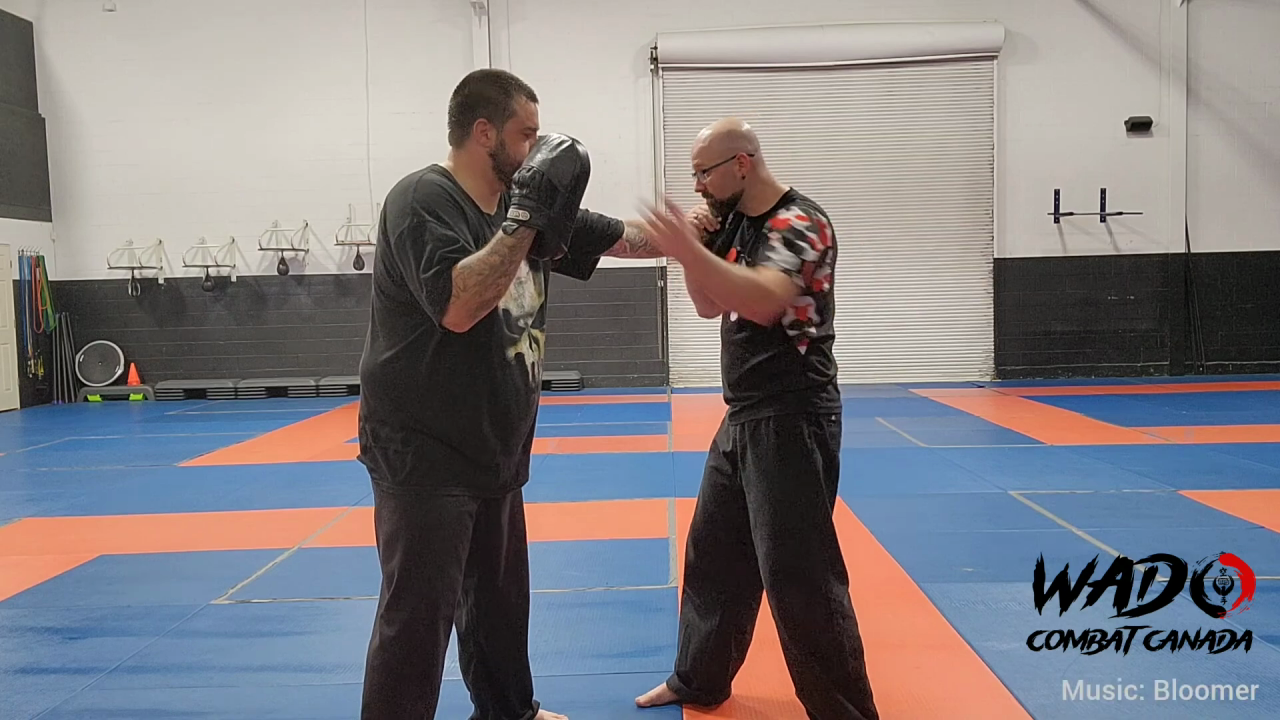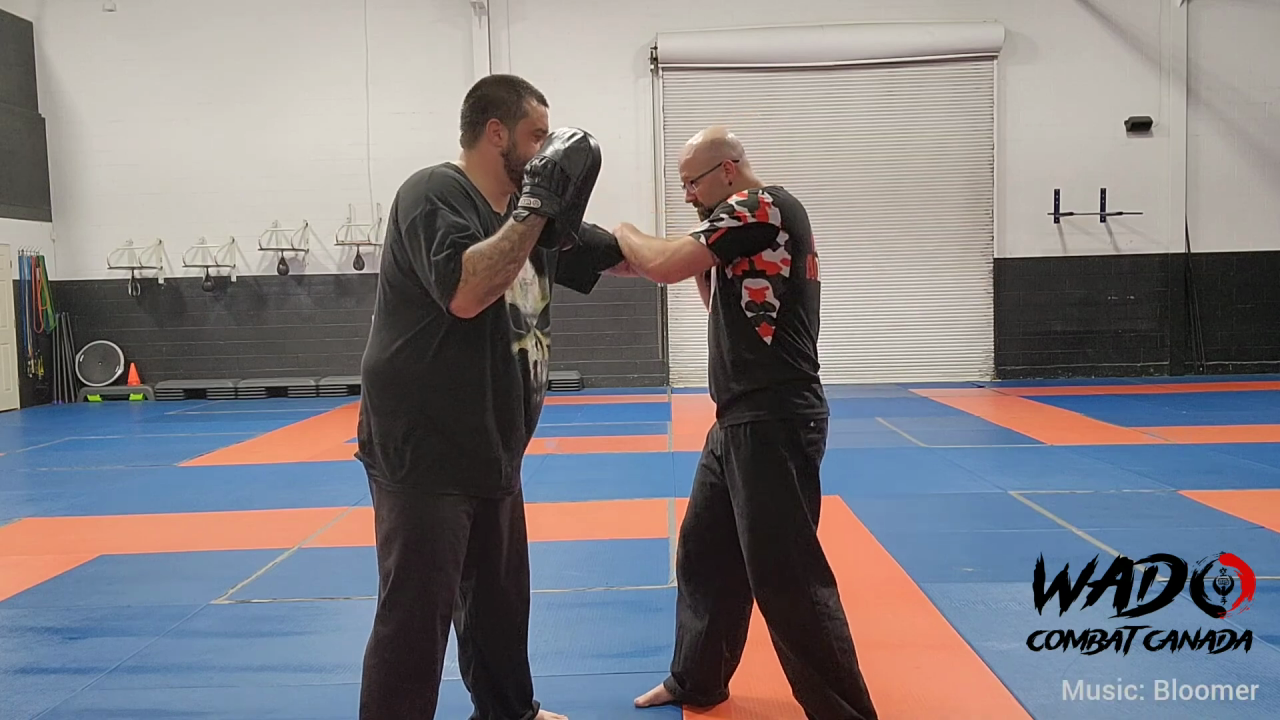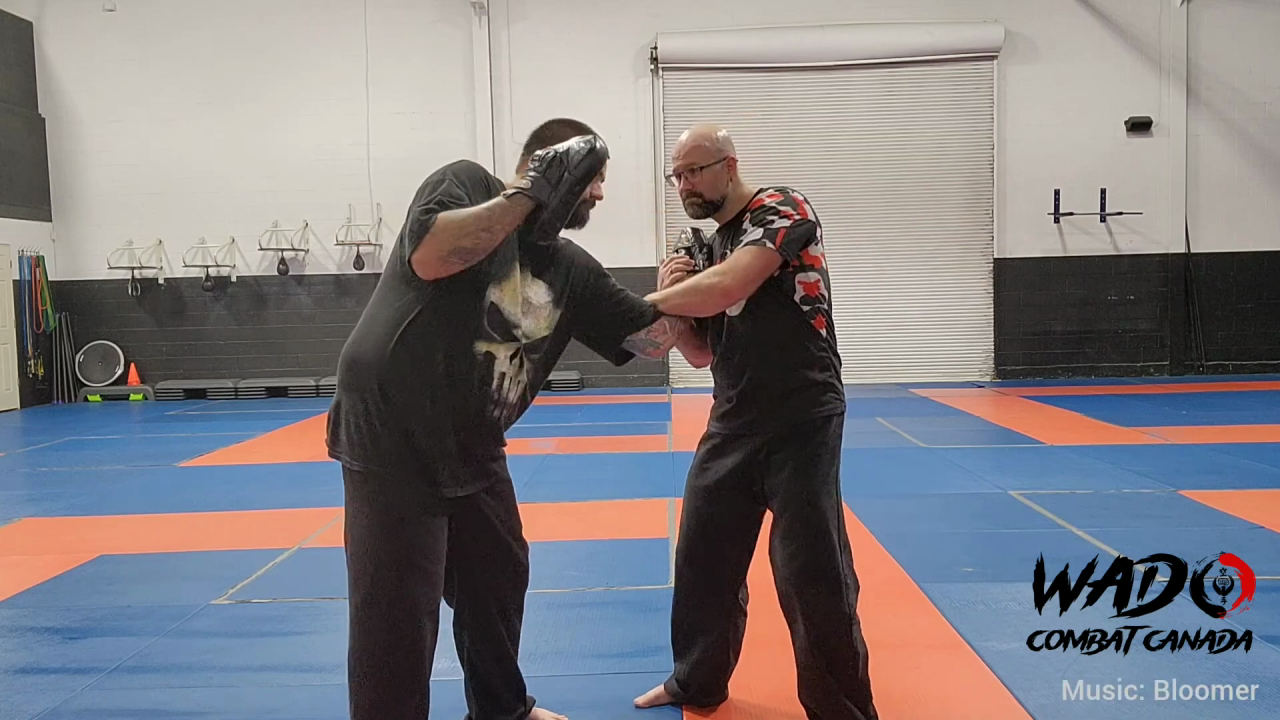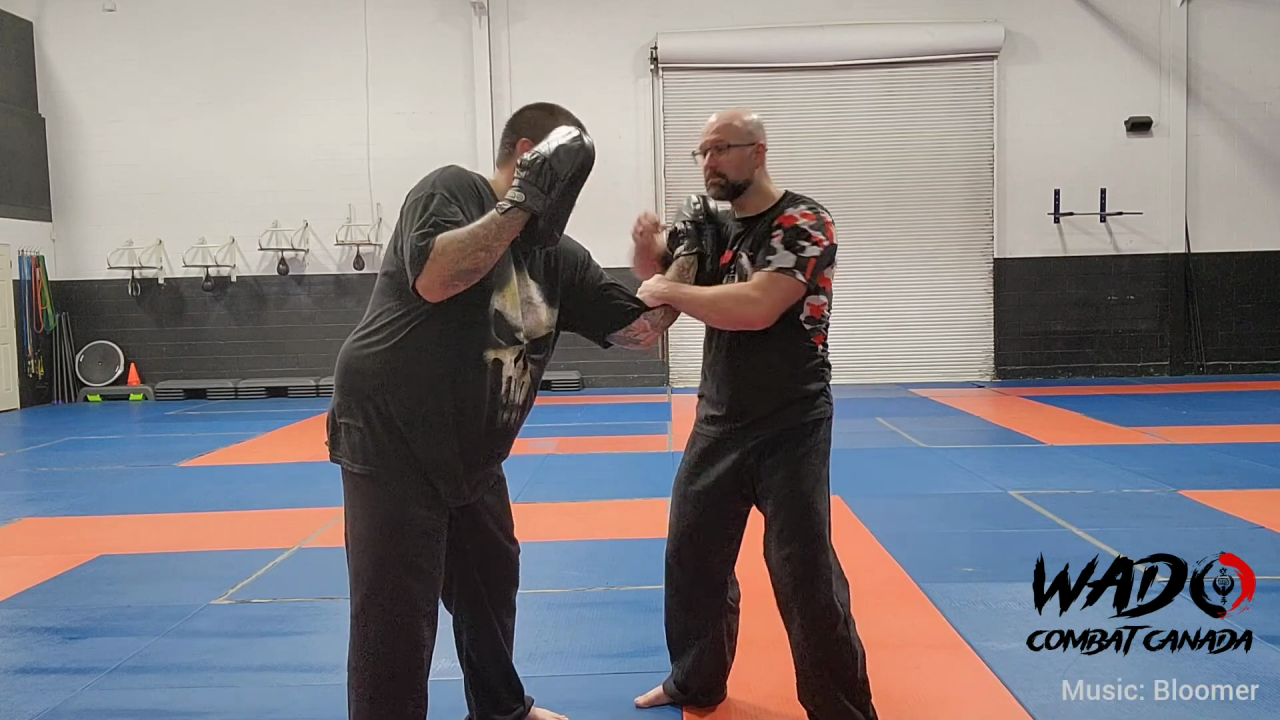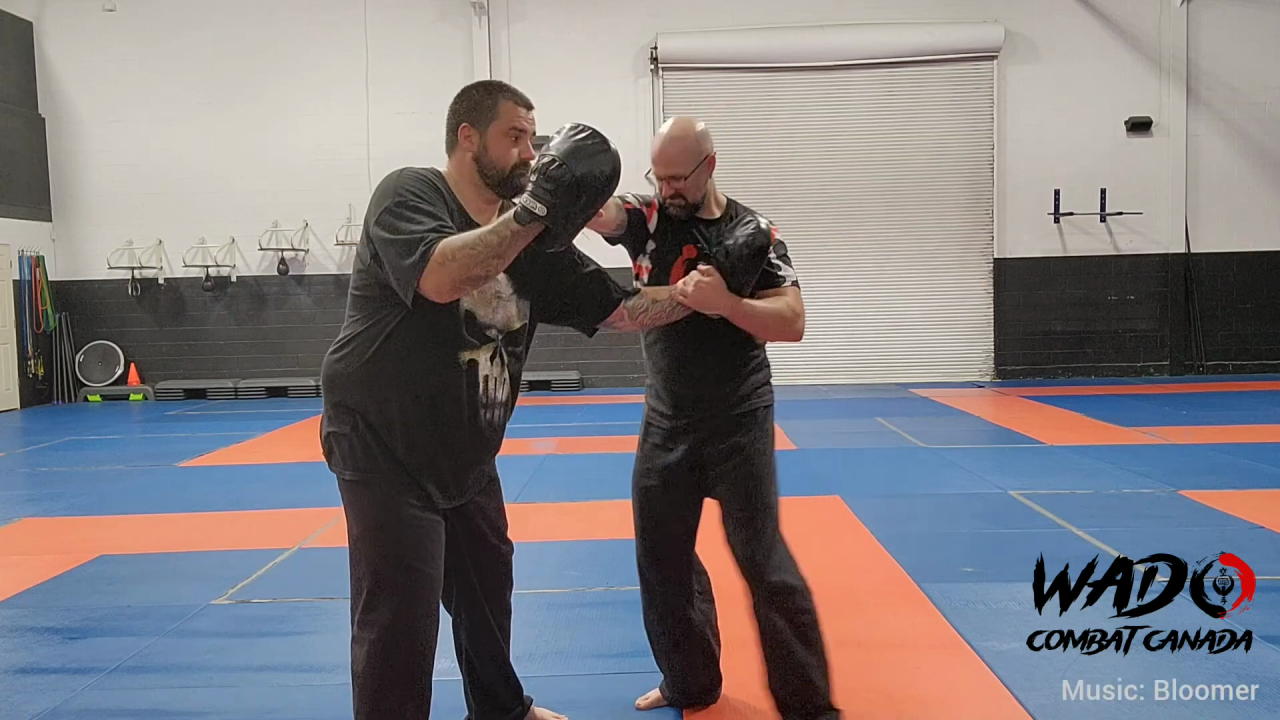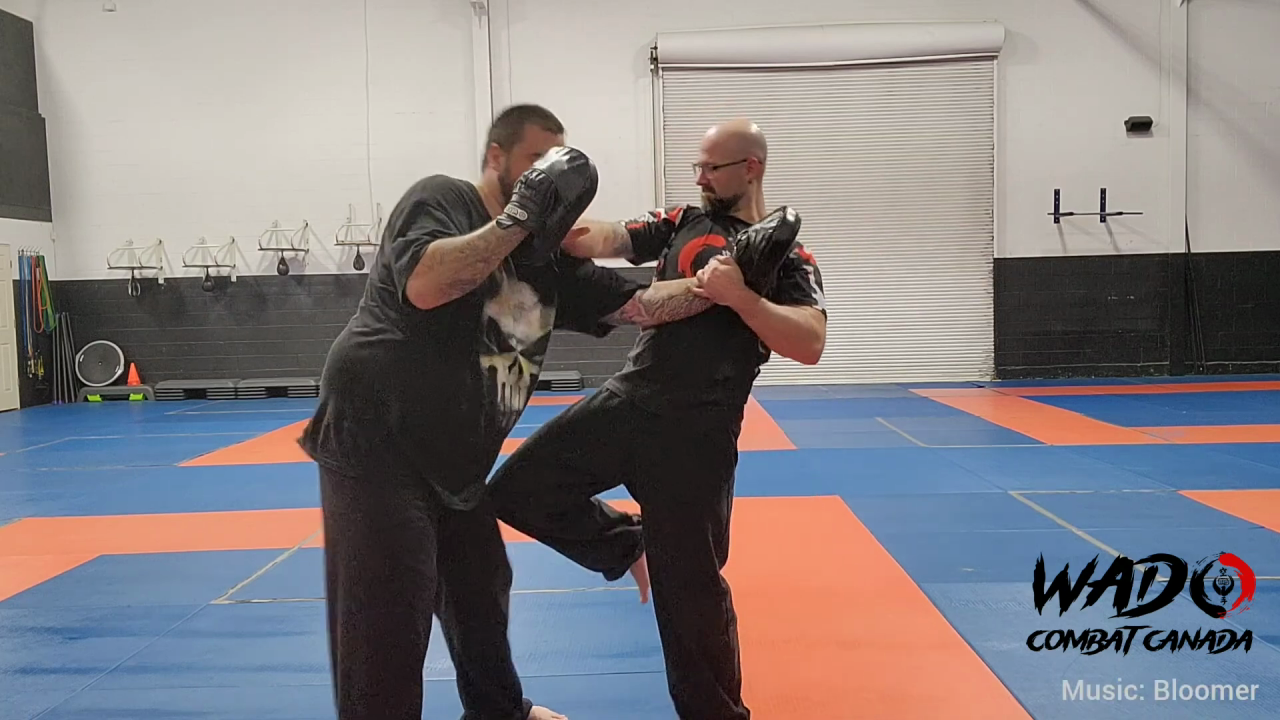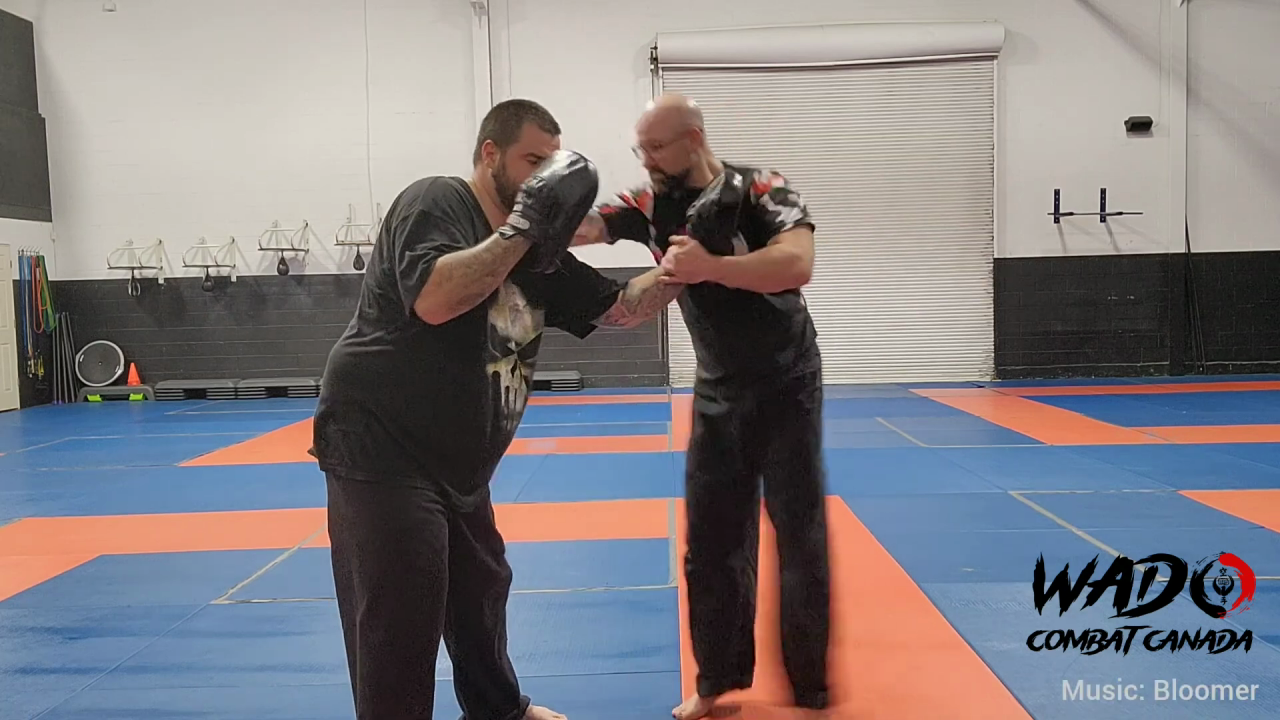
dt=0.7s
person 1, frame 1
left shoulder: (520, 202)
right shoulder: (421, 200)
left elbow: (617, 237)
right elbow: (458, 307)
right wrist: (524, 219)
left hip: (491, 451)
right hip: (423, 455)
left knee: (500, 598)
right knee: (417, 616)
person 1, frame 2
left shoulder: (528, 209)
right shoulder: (433, 193)
left elbow: (622, 253)
right elbow: (467, 293)
right wrist: (535, 208)
left hip: (491, 450)
right hip: (422, 452)
left knee: (501, 597)
right knee: (416, 615)
person 1, frame 3
left shoulder: (572, 269)
right shoulder: (465, 182)
left elbow: (655, 334)
right elbow: (429, 257)
right wrist: (528, 195)
left hip: (472, 448)
right hip: (392, 437)
left knee: (499, 582)
right knee: (397, 616)
person 1, frame 4
left shoulder: (560, 257)
right shoulder: (453, 188)
left elbow: (638, 325)
right elbow: (434, 279)
left wrist: (684, 273)
right wrist: (522, 203)
left hip: (470, 452)
right hip: (391, 440)
left knee: (490, 587)
right knee: (396, 615)
person 1, frame 5
left shoulder: (531, 238)
right shoulder: (409, 193)
left elbow: (620, 308)
right elbow: (440, 278)
right wrist: (532, 210)
left hip: (466, 454)
right hip: (385, 450)
left knee: (487, 590)
right knee: (400, 620)
person 1, frame 6
left shoulder: (547, 254)
right shoulder: (440, 198)
left elbow: (637, 303)
right elbow: (425, 285)
right wrist: (517, 220)
left hip: (456, 460)
right hip: (376, 446)
left knee: (482, 594)
right knee: (387, 622)
person 1, frame 7
left shoulder: (532, 247)
right shoulder: (435, 203)
left elbow: (618, 305)
right elbow: (434, 302)
right wrist: (522, 227)
left hip: (455, 460)
right hip: (381, 450)
left knee: (479, 591)
right knee: (399, 625)
person 2, frame 1
left shoulder: (799, 221)
right shoulder: (739, 223)
left elbow: (765, 302)
right elbow: (710, 305)
left wrist: (696, 254)
right wrist: (695, 246)
left hip: (792, 423)
right hip: (744, 420)
left knee: (800, 574)
right knee: (714, 554)
person 2, frame 2
left shoulder: (764, 207)
right shoulder: (748, 229)
left elbow: (662, 264)
left wrist: (625, 231)
right wrist: (705, 267)
left hip: (774, 422)
right hip: (741, 421)
left knee: (786, 576)
right knee: (705, 554)
person 2, frame 3
left shoulder: (781, 208)
right shoulder: (708, 246)
left elbow: (728, 288)
right elbow: (702, 353)
left wrist: (654, 300)
right wrist: (675, 298)
left hip: (801, 424)
right hip: (732, 424)
left knee: (812, 579)
right knee: (702, 560)
person 2, frame 4
left shoulder: (804, 221)
right shoulder: (711, 227)
left elbow: (755, 308)
right elbow: (671, 292)
left wrist: (667, 290)
right wrist: (649, 255)
left hip: (791, 428)
right hip: (718, 424)
left knee: (805, 578)
right knee: (692, 559)
person 2, frame 5
left shoulder: (752, 231)
right shoulder: (646, 215)
left elbow: (793, 322)
right elbow: (596, 211)
left wrist: (724, 302)
left hip: (737, 419)
right hip: (666, 420)
left knee: (763, 563)
right knee: (662, 558)
person 2, frame 6
left shoulder: (789, 256)
right shoulder: (680, 222)
left elbow: (811, 345)
right elbow: (602, 240)
left wrist: (739, 297)
left hip: (697, 428)
right hip: (624, 401)
left knee: (690, 580)
right knee: (516, 489)
right ankle: (625, 540)
person 2, frame 7
left shoulder: (762, 191)
right shoulder: (653, 204)
left elbow: (797, 264)
right elbow: (587, 228)
left wrist: (712, 268)
left hip: (784, 383)
right hip: (719, 390)
left knee: (799, 531)
right knee: (711, 542)
